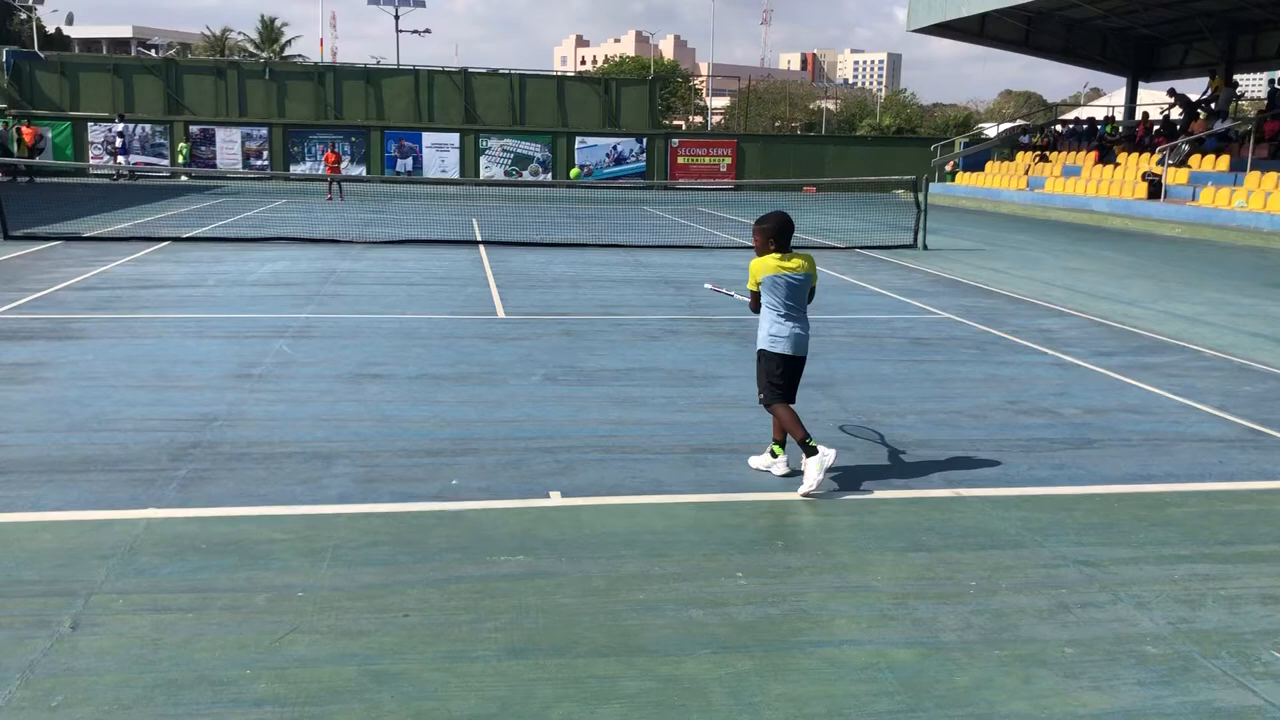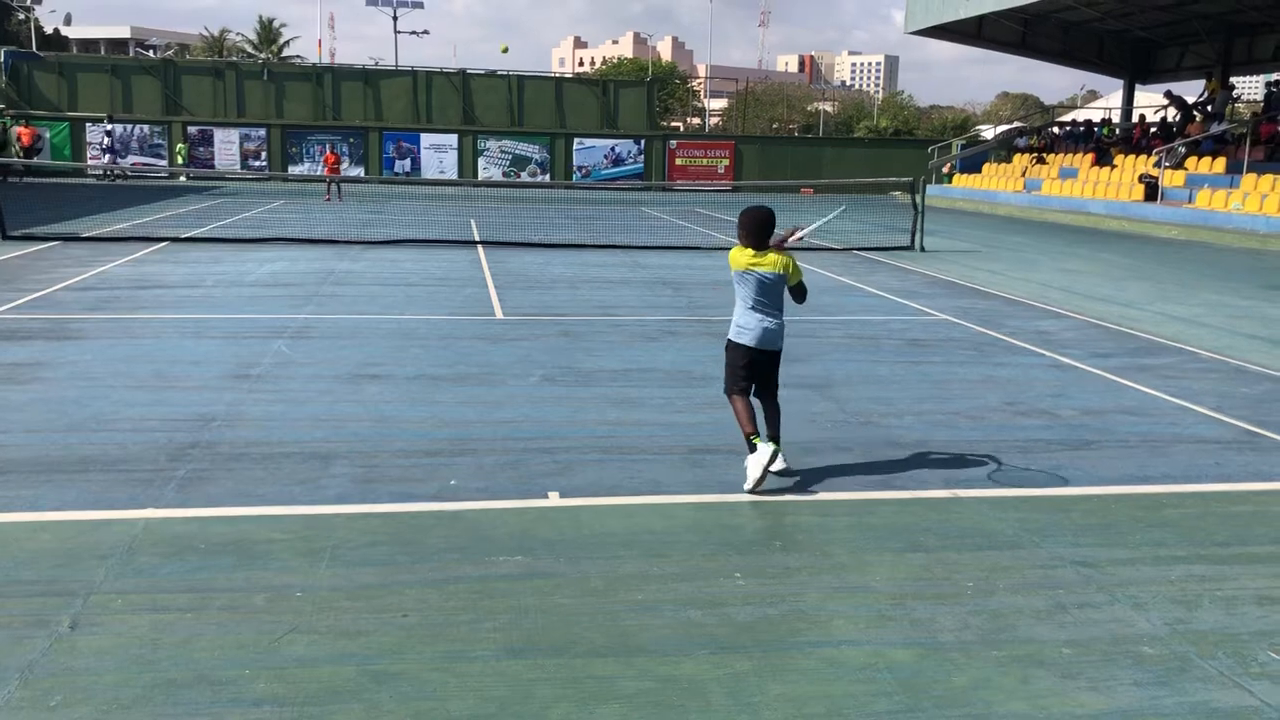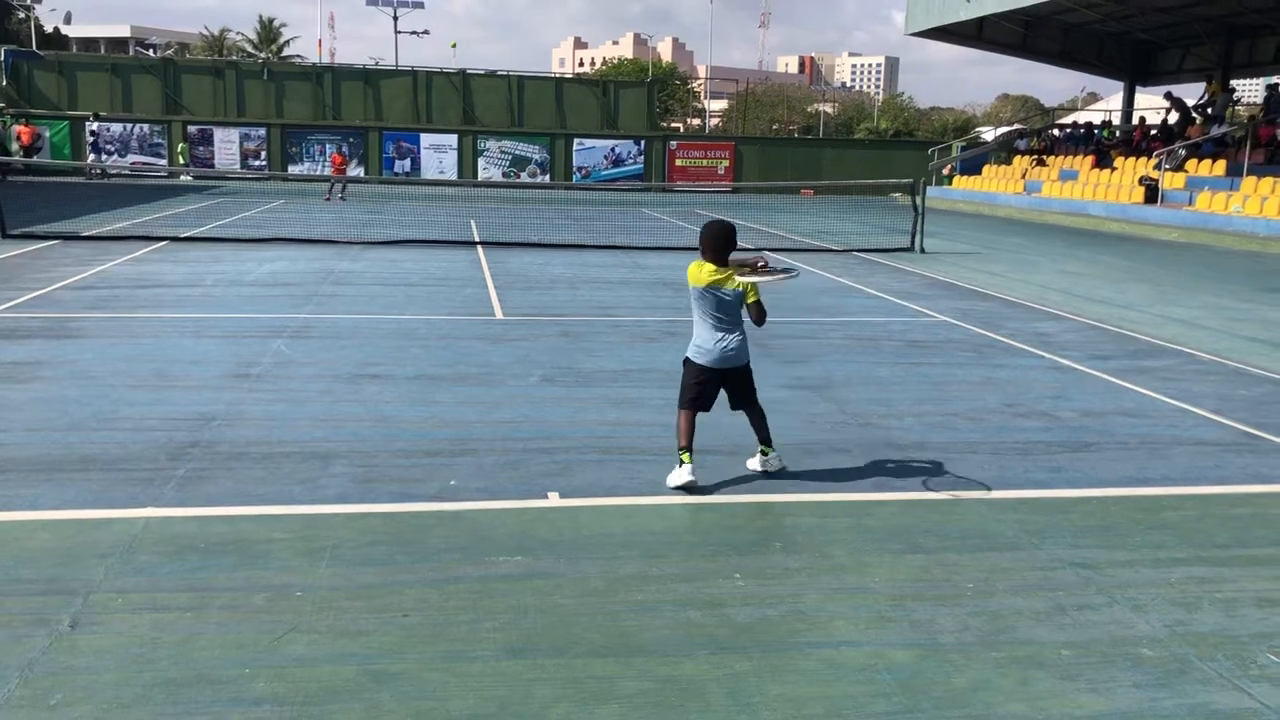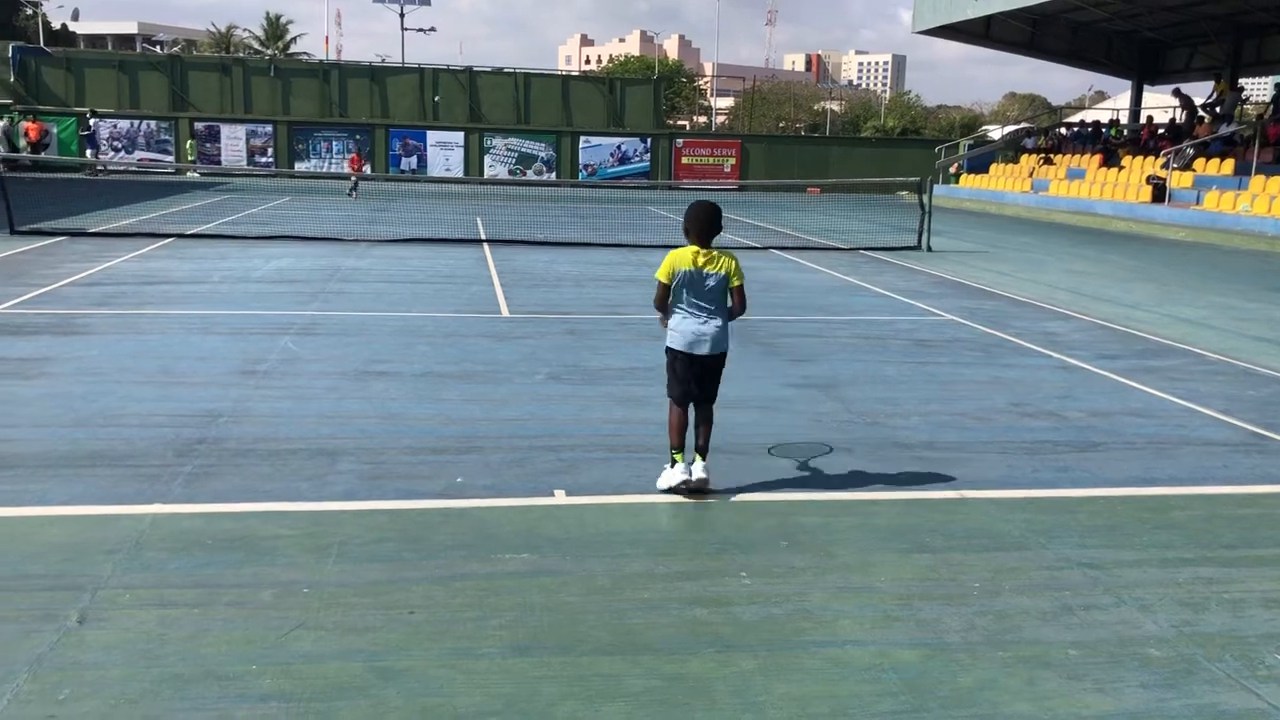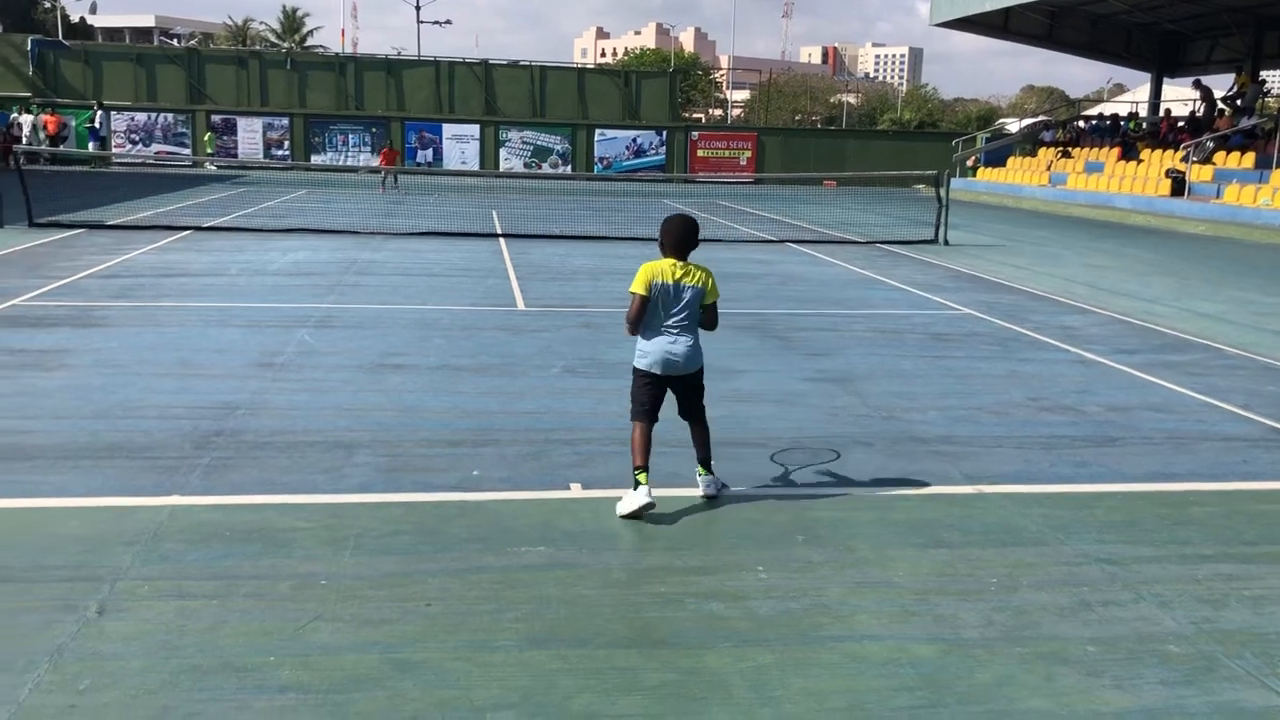
dt=0.3s
person 1, frame 1
left shoulder: (758, 265)
right shoulder: (807, 262)
left elbow: (755, 307)
left hip: (773, 343)
right hip: (798, 343)
left knee: (774, 402)
right knee: (782, 400)
left ankle: (814, 453)
right ankle: (776, 454)
person 1, frame 2
left shoulder: (735, 256)
right shoulder: (785, 261)
right elbow: (800, 297)
left wrist: (779, 243)
left hip: (744, 337)
right hip: (773, 338)
left knee: (737, 393)
right knee: (768, 395)
left ankle: (758, 447)
right ankle: (773, 451)
person 1, frame 3
left shoulder: (694, 271)
right shoulder: (744, 281)
right elbow: (760, 319)
left wrist: (750, 263)
left hip: (703, 355)
right hip: (736, 356)
left knee: (687, 407)
right knee: (750, 404)
left ankle: (685, 466)
right ankle: (768, 455)
person 1, frame 4
left shoulder: (674, 259)
right shoulder: (729, 262)
left elbow: (660, 302)
right elbow: (740, 307)
left wrist: (667, 315)
left hip: (682, 340)
right hip: (715, 342)
left knee: (679, 402)
right knee: (704, 404)
left ankle: (677, 465)
right ankle: (700, 464)
person 1, frame 5
left shoulder: (649, 271)
right shoulder: (703, 277)
left elbow: (632, 317)
right elbow: (710, 323)
left wrist: (637, 327)
left hip: (650, 358)
right hip: (687, 359)
left knee: (641, 421)
right knee: (696, 417)
left ankle: (641, 487)
right ankle: (706, 477)
